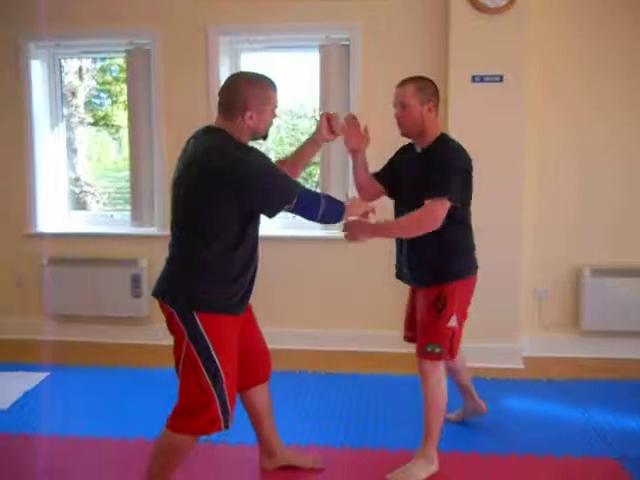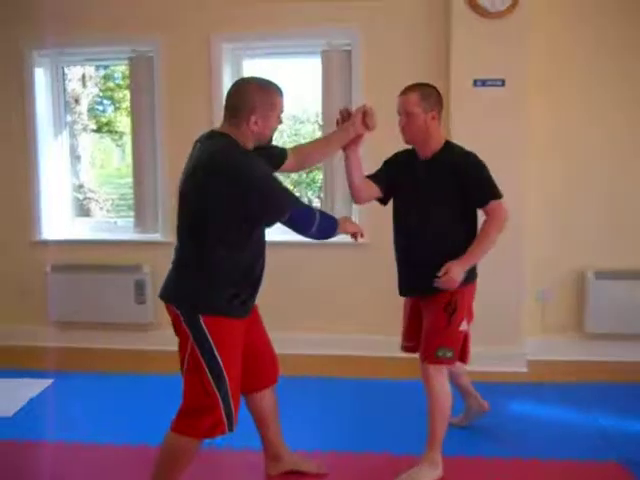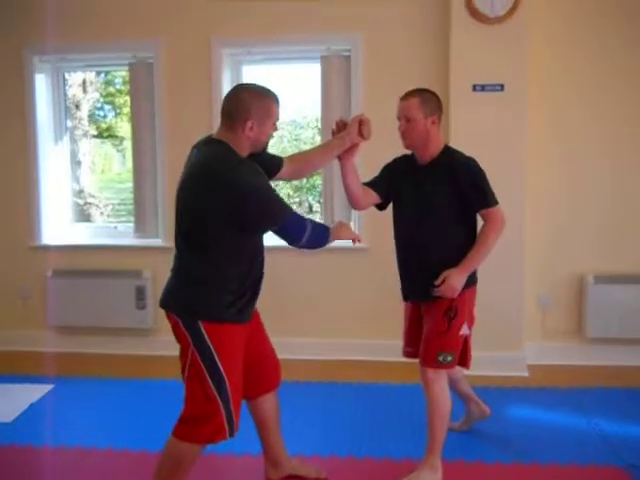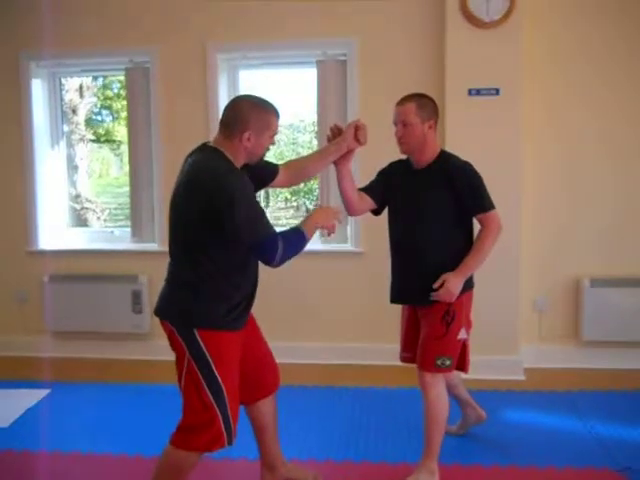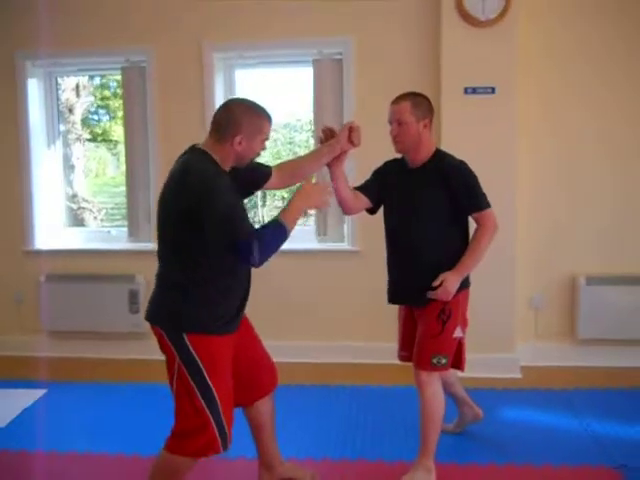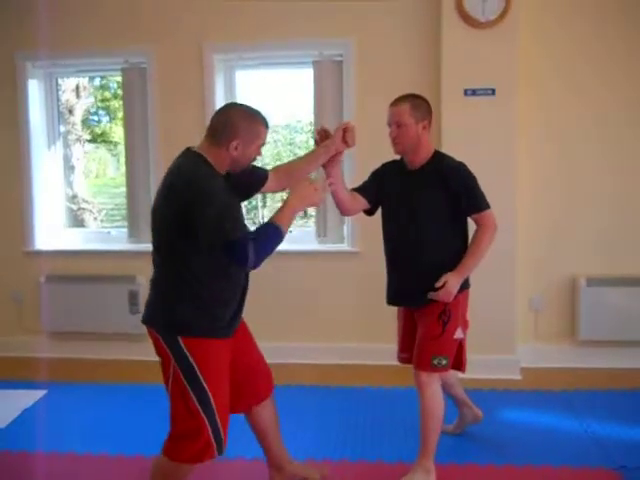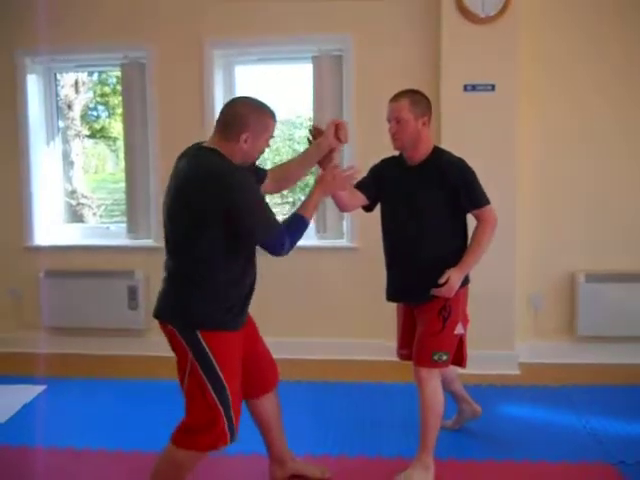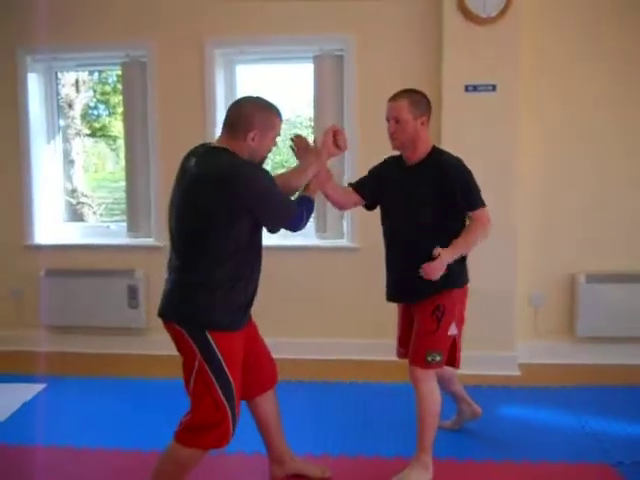
dt=0.3s
person 1, frame 1
left shoulder: (449, 155)
right shoulder: (406, 156)
left elbow: (431, 219)
right elbow: (369, 192)
left wrist: (368, 230)
right wrist: (357, 153)
left hip: (448, 274)
right hip: (422, 272)
left knee: (430, 360)
right knee: (441, 348)
right ankle: (473, 401)
person 1, frame 2
left shoulder: (463, 163)
right shoulder: (400, 163)
left elbow: (498, 216)
right elbow: (361, 193)
left wrist: (462, 264)
right wrist: (351, 149)
left hip: (450, 283)
right hip: (416, 282)
left knee: (433, 366)
right knee: (436, 355)
right ankle: (474, 400)
person 1, frame 3
left shoulder: (461, 167)
right shoulder: (399, 169)
left elbow: (495, 220)
right elbow: (359, 200)
left wrist: (463, 270)
right wrist: (347, 159)
left hip: (450, 288)
right hip: (415, 286)
left knee: (432, 371)
right knee: (436, 359)
right ankle: (474, 405)
person 1, frame 4
left shoulder: (458, 172)
right shoulder: (394, 173)
left elbow: (492, 225)
right elbow: (355, 207)
left wrist: (460, 275)
right wrist: (342, 165)
left hip: (447, 292)
right hip: (411, 291)
left knee: (430, 375)
right knee: (433, 364)
right ankle: (471, 410)
person 1, frame 5
left shoulder: (452, 170)
right shoulder: (389, 172)
left elbow: (488, 223)
right elbow: (351, 205)
left wrist: (457, 274)
right wrist: (336, 166)
left hip: (443, 291)
right hip: (408, 290)
left knee: (426, 373)
right knee: (429, 363)
right ankle: (468, 408)
person 1, frame 6
left shoulder: (452, 172)
right shoulder: (387, 174)
left elbow: (488, 224)
right elbow: (349, 206)
left wrist: (459, 274)
right wrist: (332, 167)
left hip: (442, 292)
right hip: (406, 291)
left knee: (426, 375)
right knee: (430, 364)
right ankle: (468, 409)
person 1, frame 7
left shoulder: (451, 168)
right shoulder: (386, 170)
left elbow: (488, 219)
right elbow: (347, 202)
left wrist: (461, 269)
left hip: (443, 289)
right hip: (406, 288)
left knee: (426, 370)
right knee: (427, 360)
right ankle: (466, 404)
person 1, frame 8
left shoulder: (450, 168)
right shoulder: (388, 170)
left elbow: (481, 223)
right elbow: (344, 200)
left wrist: (448, 257)
right wrist: (316, 169)
left hip: (442, 287)
right hip: (406, 287)
left knee: (422, 370)
right knee: (425, 360)
right ankle: (466, 405)
person 2, frame 1
left shoulder: (213, 143)
right shoulder: (232, 161)
left elbow: (275, 178)
right elbow: (306, 204)
left wrist: (316, 142)
right wrist: (352, 208)
left hip: (221, 292)
right hip: (199, 300)
left knee: (255, 368)
right knee: (204, 405)
person 2, frame 2
left shoulder: (224, 146)
right shoulder: (236, 166)
left elbow: (294, 159)
right elbow: (303, 220)
left wrist: (349, 132)
right wrist: (344, 224)
left hip: (229, 297)
right hip: (206, 303)
left knee: (261, 372)
right knee: (208, 408)
person 2, frame 3
left shoulder: (222, 153)
right shoulder: (232, 174)
left elbow: (289, 168)
right elbow: (298, 232)
left wrist: (344, 142)
right wrist: (337, 231)
left hip: (231, 303)
right hip: (206, 310)
left knee: (263, 376)
right knee: (209, 414)
person 2, frame 4
left shoulder: (219, 161)
right shoulder: (221, 181)
left elbow: (285, 175)
right elbow: (274, 251)
left wrist: (340, 147)
right wrist: (315, 221)
left hip: (225, 310)
right hip: (200, 319)
left knee: (262, 380)
right knee: (208, 422)
person 2, frame 5
left shoulder: (218, 166)
right shoulder: (202, 180)
left elbow: (279, 175)
right elbow: (255, 251)
left wrist: (333, 148)
right wrist: (301, 204)
left hip: (221, 313)
right hip: (191, 322)
left knee: (259, 379)
right knee: (203, 427)
person 2, frame 6
left shoulder: (214, 170)
right shoulder: (197, 183)
left elbow: (276, 178)
right elbow: (249, 253)
left wrist: (328, 149)
right wrist: (296, 204)
left hip: (220, 317)
right hip: (188, 326)
left knee: (257, 386)
right knee: (200, 433)
person 2, frame 7
left shoulder: (201, 159)
right shoulder: (225, 179)
left elbow: (269, 180)
right elbow: (280, 241)
left wrist: (321, 147)
right wrist: (320, 192)
left hip: (219, 308)
right hip: (199, 316)
left knee: (262, 378)
right knee: (209, 420)
person 2, frame 8
left shoulder: (202, 158)
right shoulder: (240, 176)
left elbow: (273, 192)
right elbow: (293, 218)
left wrist: (315, 159)
right wrist: (314, 185)
left hip: (215, 306)
right hip: (204, 315)
left knee: (261, 377)
right knee: (213, 419)
